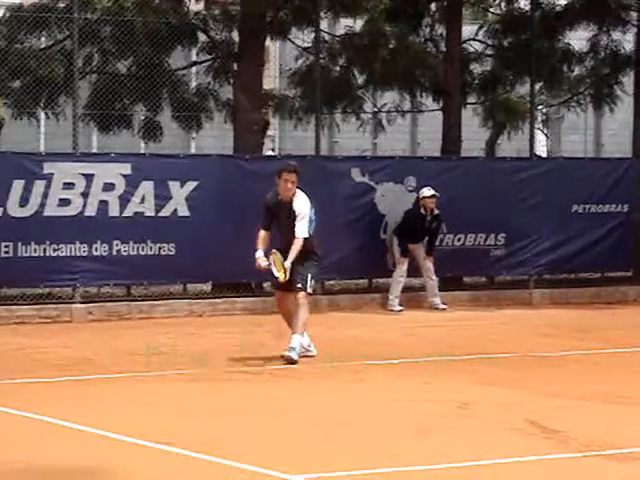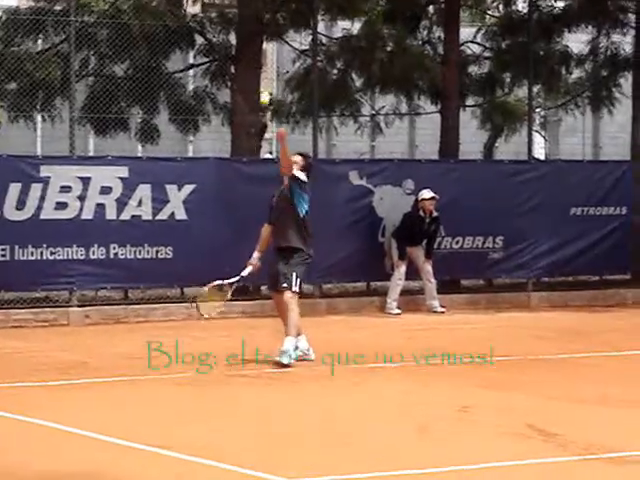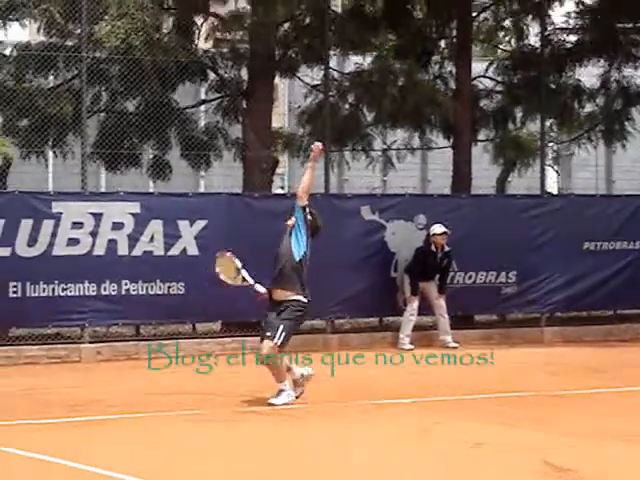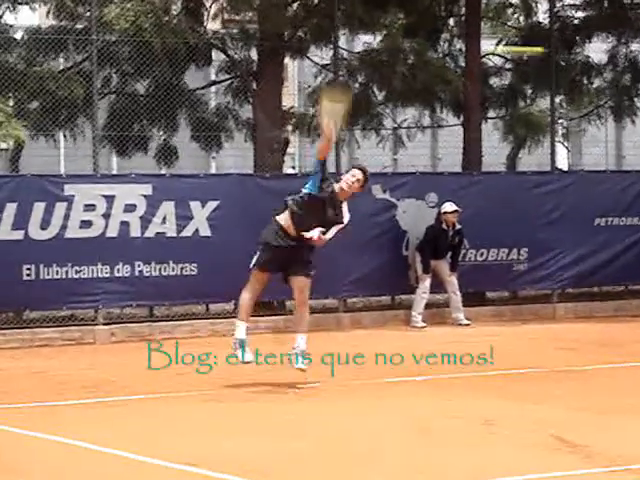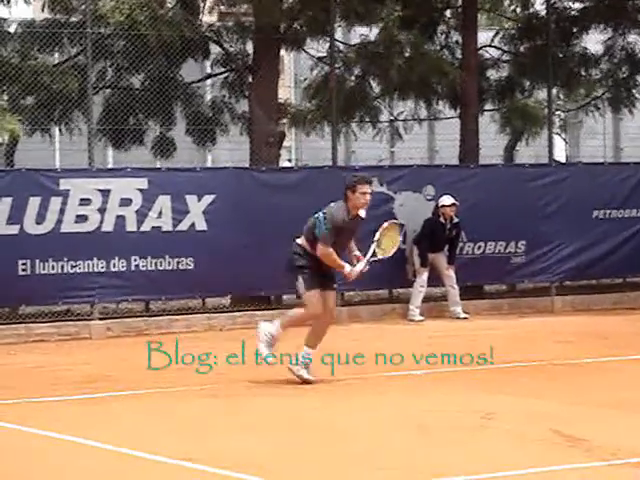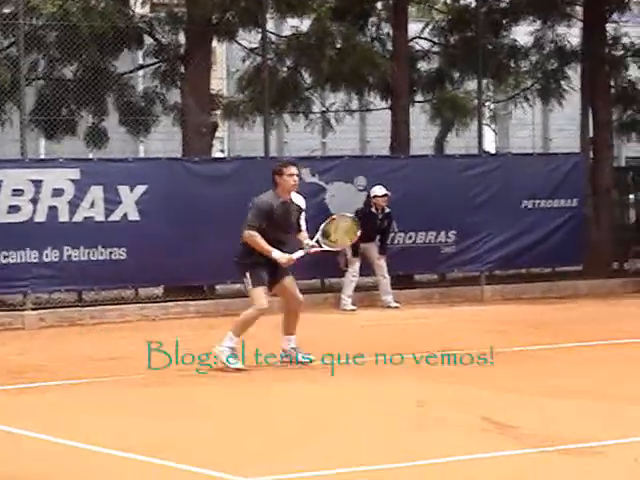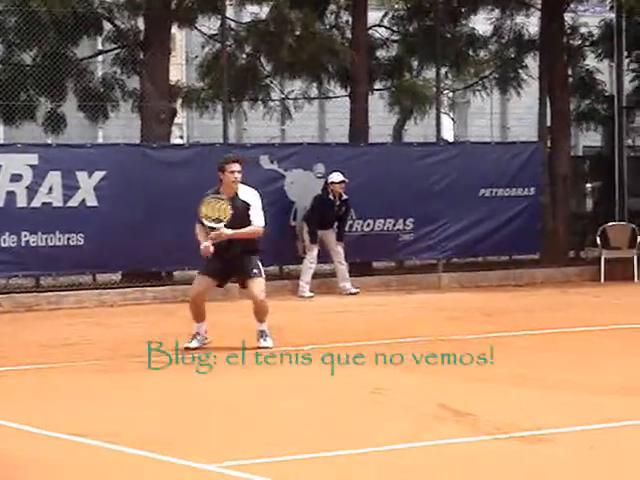
dt=0.5s
person 1, frame 1
left shoulder: (302, 202)
right shoulder: (271, 199)
left elbow: (300, 238)
right elbow: (265, 229)
left wrist: (289, 262)
right wrist: (260, 253)
left hip: (305, 255)
right hip: (285, 254)
left knee: (301, 296)
right knee: (282, 299)
left ankle: (295, 345)
right ankle: (305, 343)
person 1, frame 2
left shoulder: (300, 183)
right shoulder: (279, 193)
left elbow: (287, 168)
right elbow: (269, 227)
left wrist: (282, 141)
right wrist: (257, 253)
left hip: (297, 252)
right hip: (281, 253)
left knee: (288, 298)
right knee: (280, 303)
left ankle: (289, 348)
right ankle: (303, 346)
person 1, frame 3
left shoulder: (299, 236)
right shoulder: (289, 243)
left elbow: (302, 195)
left wrist: (312, 162)
right wrist: (270, 291)
left hip: (292, 306)
right hip: (278, 306)
left knee: (268, 350)
right knee: (269, 353)
left ankle: (286, 390)
right ankle: (299, 373)
person 1, frame 4
left shoulder: (342, 216)
right shoulder: (320, 184)
left elbow: (326, 236)
right elbow: (321, 156)
left wrist: (319, 235)
right wrist: (327, 135)
left hip: (300, 247)
right hip: (276, 235)
left knee: (302, 300)
right knee: (254, 285)
left ankle: (300, 349)
right ankle: (240, 336)
person 1, frame 5
left shoulder: (359, 213)
right shoulder: (336, 215)
right elbow: (323, 251)
left wrist: (355, 253)
right wrist: (345, 268)
left hip: (325, 263)
right hip: (305, 258)
left knee: (329, 314)
right knee: (315, 311)
left ankle: (302, 360)
right ankle: (270, 330)
person 1, frame 6
left shoulder: (299, 202)
right shoulder: (264, 203)
left elbow: (300, 231)
right elbow: (248, 234)
left wrist: (307, 241)
right wrist: (274, 253)
left hip: (278, 261)
right hip: (254, 259)
left knee: (296, 301)
right knee: (261, 305)
left ankle: (289, 348)
right ankle: (227, 348)
person 1, frame 7
left shoulder: (250, 195)
left elbow: (258, 229)
right elbow: (200, 224)
left wrist: (229, 233)
right wrist: (204, 242)
left hip: (247, 253)
right hip: (219, 253)
left knee: (259, 297)
right knee: (196, 294)
left ankle: (262, 332)
right ankle: (200, 334)
person 2, frame 1
left shoulder: (437, 216)
right shoulder: (412, 214)
left elbow: (433, 236)
right elbow: (402, 234)
left wrist: (429, 253)
right wrist: (404, 254)
left hip: (419, 243)
right hip: (400, 241)
left knee: (429, 269)
right knee: (401, 269)
left ankle: (435, 301)
right ankle: (392, 303)
person 2, frame 2
left shoulder: (435, 219)
right shoulder: (411, 216)
left elbow: (431, 238)
right elbow: (401, 237)
left wrist: (429, 256)
right wrist: (401, 257)
left hip: (417, 246)
right hip: (399, 244)
left knee: (428, 271)
right knee: (400, 272)
left ankle: (434, 305)
right ankle: (391, 306)
person 2, frame 3
left shoulder: (447, 253)
right shoulder: (423, 251)
left elbow: (444, 273)
right elbow: (414, 272)
left wrist: (442, 291)
right wrist: (414, 293)
left hip: (430, 281)
right hip: (412, 279)
left knee: (441, 307)
right knee: (412, 307)
left ankle: (447, 340)
right ankle: (403, 341)
person 2, frame 4
left shoulder: (459, 231)
right shoulder: (434, 229)
left elbow: (456, 251)
right elbow: (426, 251)
left wrist: (453, 269)
right wrist: (426, 271)
left hip: (441, 259)
right hip: (424, 258)
left knee: (453, 284)
right knee: (424, 286)
left ankle: (459, 317)
right ankle: (415, 319)
person 2, frame 5
left shoulder: (456, 224)
right shoulder: (431, 222)
left elbow: (453, 245)
right elbow: (423, 244)
left wrist: (451, 263)
right wrist: (424, 264)
left hip: (439, 252)
right hip: (421, 251)
left knee: (451, 277)
right knee: (422, 279)
left ankle: (457, 311)
right ankle: (413, 313)
person 2, frame 6
left shoulder: (387, 215)
right shoulder: (363, 213)
left elbow: (384, 235)
left wrist: (382, 252)
right wrist: (355, 254)
left hip: (371, 242)
right hip: (354, 241)
left knee: (382, 267)
right knee: (354, 269)
left ankle: (388, 300)
right ankle: (345, 302)
person 2, frame 7
left shoulder: (345, 201)
right shoulder: (320, 199)
left elbow: (342, 221)
right elbow: (313, 220)
left wrist: (340, 238)
right wrist: (313, 240)
left hip: (328, 229)
right hip: (311, 228)
left knee: (339, 254)
right knee: (311, 256)
left ankle: (346, 287)
right ankle: (303, 289)
